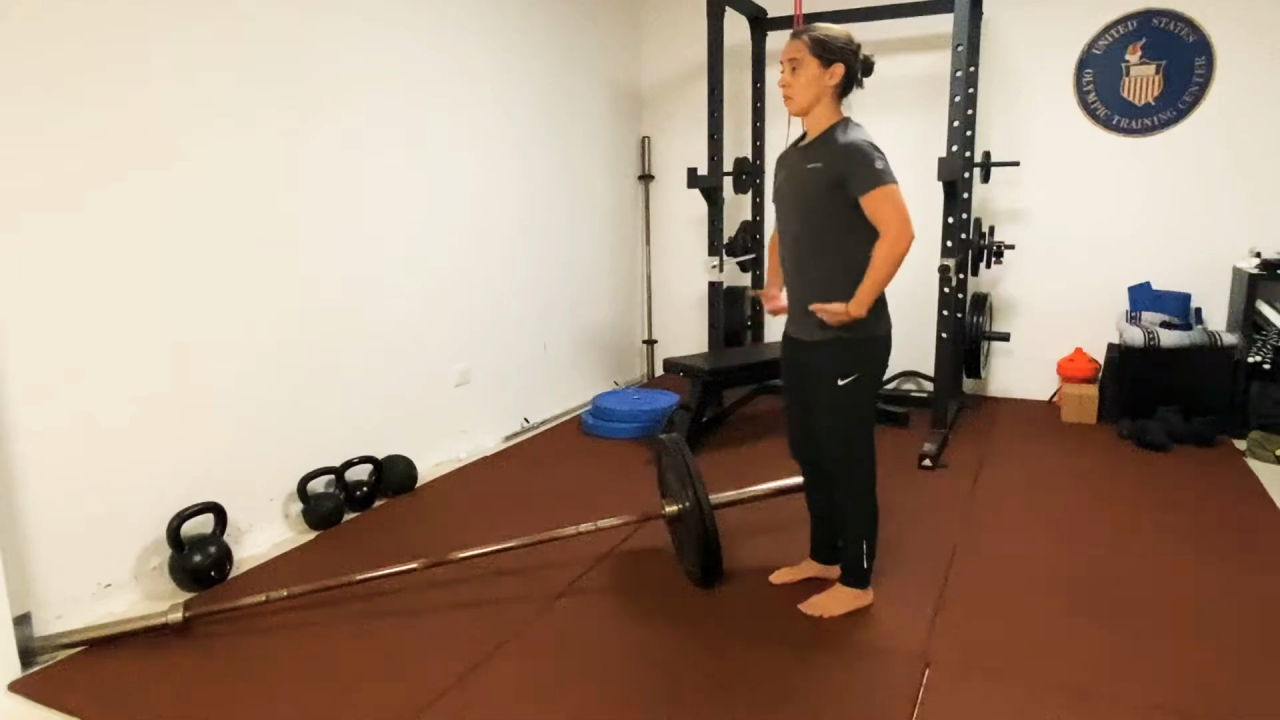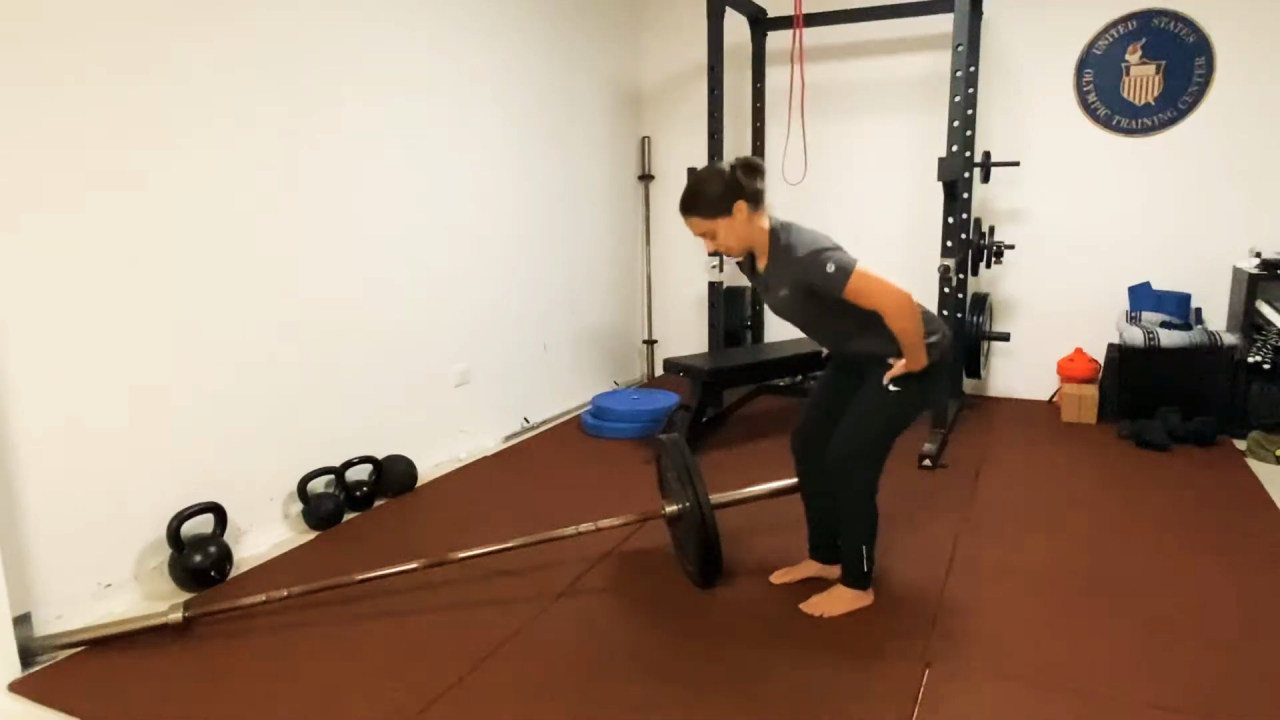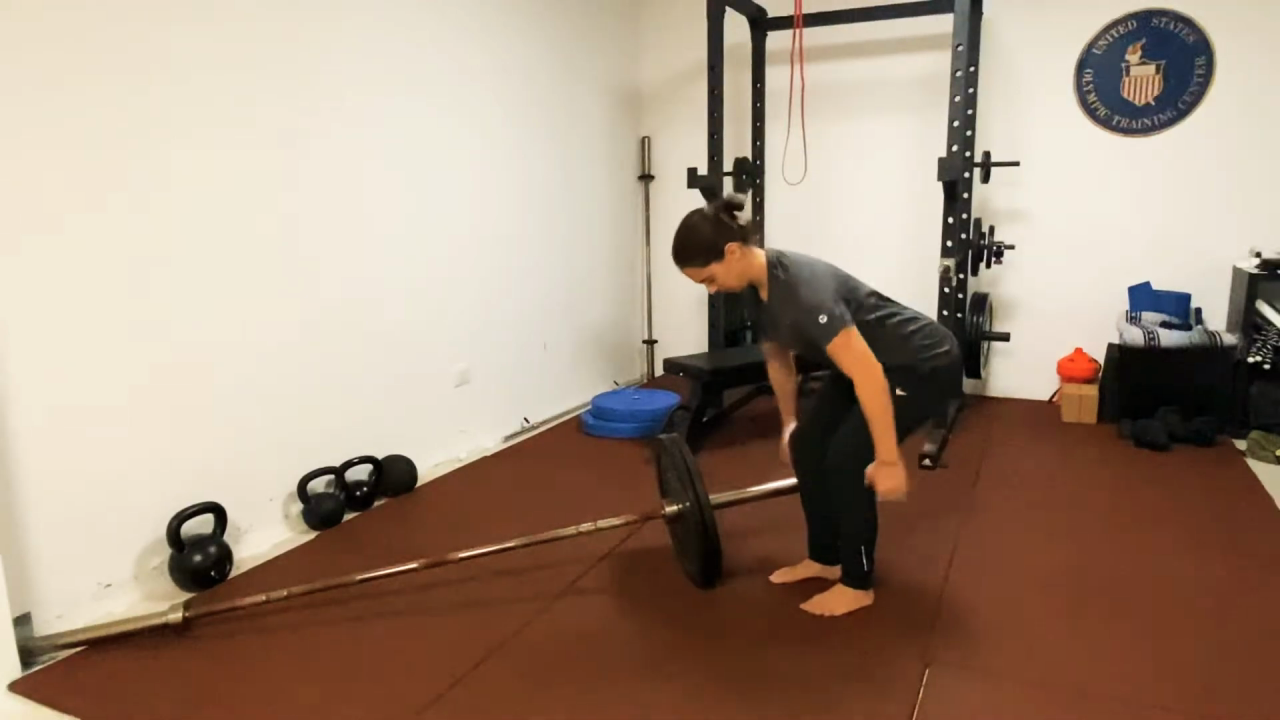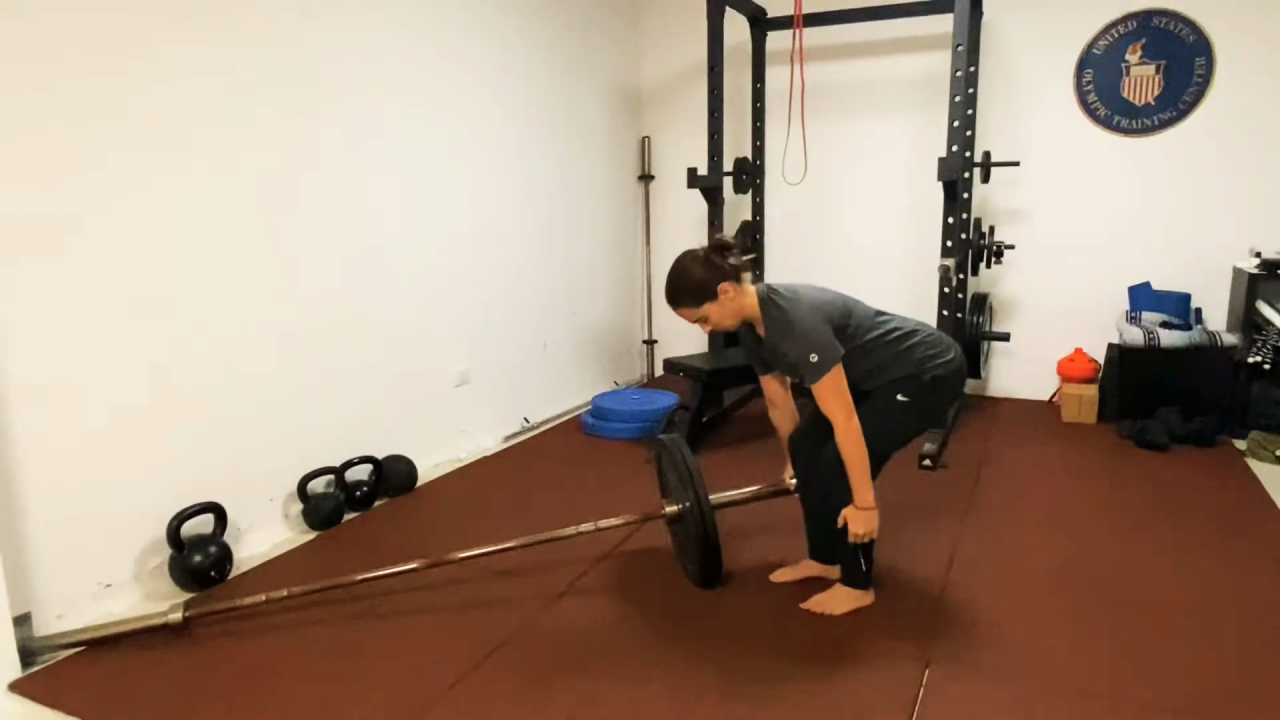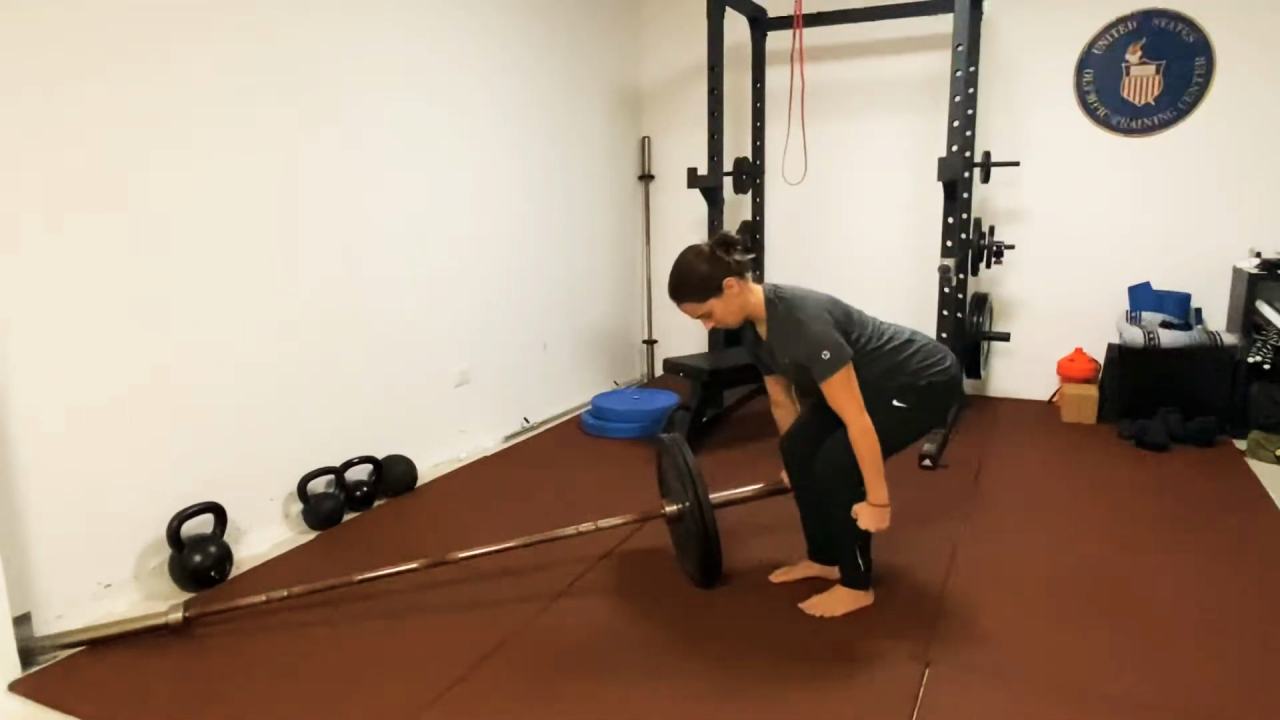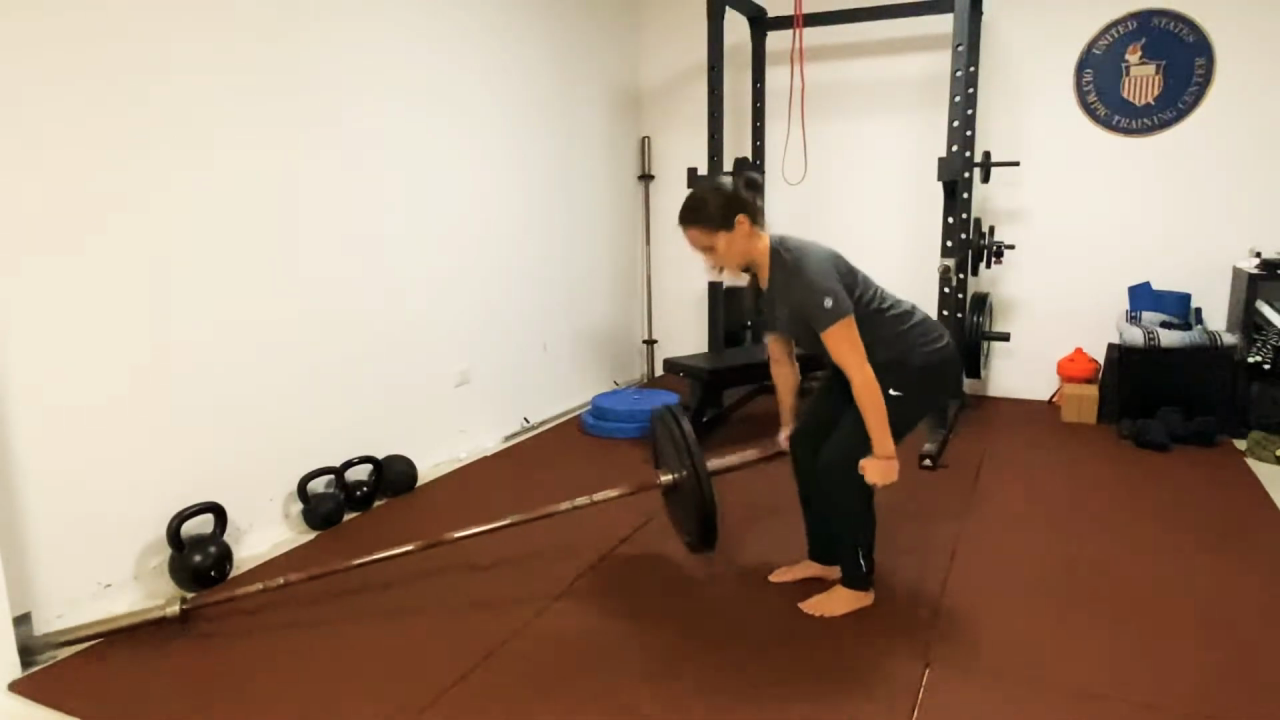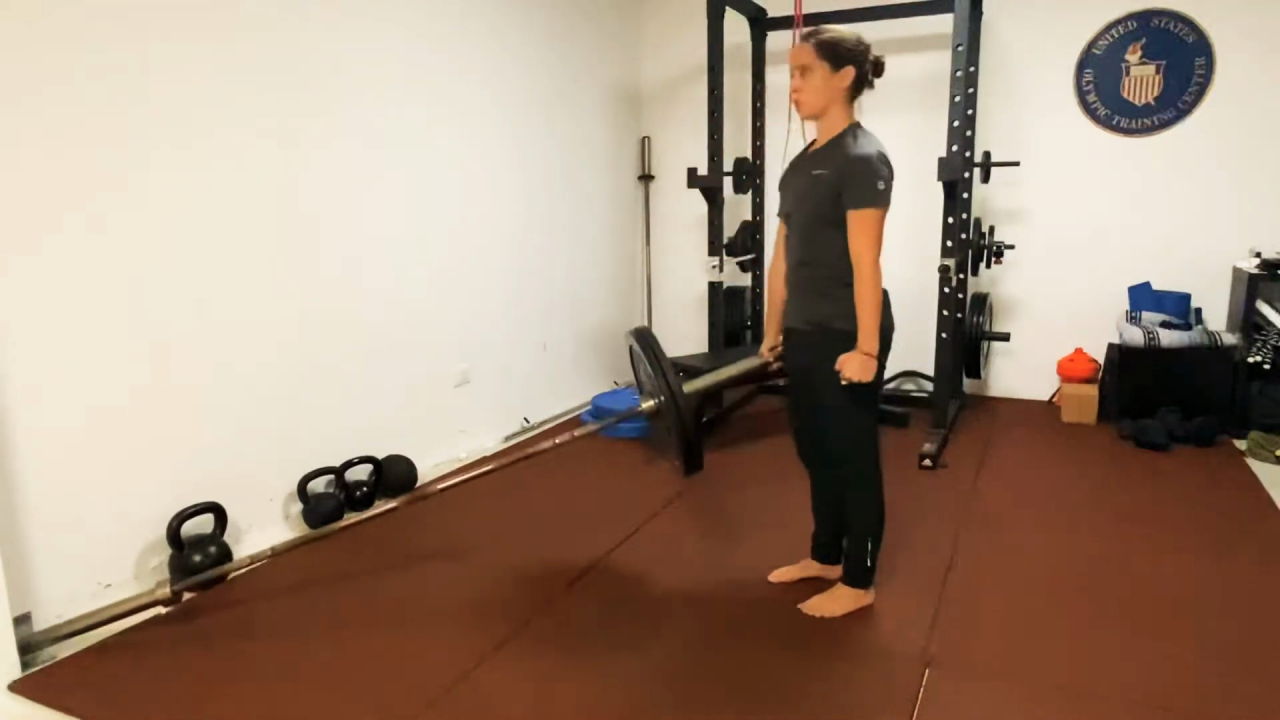
dt=0.7s
person 1, frame 1
left shoulder: (853, 149)
right shoulder: (791, 156)
left elbow: (898, 234)
left wrist: (856, 306)
right wrist: (773, 287)
left hip: (850, 340)
right hip: (803, 335)
left knee: (846, 457)
right knee: (810, 453)
left ankle: (857, 582)
right ankle: (824, 557)
person 1, frame 2
left shoulder: (801, 256)
right shoulder: (755, 259)
left elbow: (897, 301)
left wrist: (916, 360)
left hip: (906, 355)
right hip: (856, 353)
left knee: (848, 457)
right knee: (809, 443)
left ankle: (857, 584)
right ankle: (825, 558)
person 1, frame 3
left shoulder: (801, 287)
right shoulder: (758, 287)
left elbow: (868, 374)
right elbow: (777, 356)
left wrist: (888, 460)
right wrist: (788, 423)
left hip: (925, 362)
right hip: (871, 359)
left knee: (847, 459)
right knee: (807, 446)
left ankle: (858, 585)
right ankle: (824, 559)
person 1, frame 4
left shoulder: (796, 320)
right shoulder: (752, 324)
left elbow: (844, 421)
right elbow: (777, 400)
left wrist: (864, 504)
right wrist: (792, 462)
left hip: (930, 371)
right hip: (877, 373)
left knee: (838, 463)
right knee: (806, 447)
left ankle: (857, 585)
right ankle: (824, 558)
person 1, frame 5
left shoulder: (802, 321)
right shoulder: (755, 327)
left elbow: (856, 419)
right elbow: (782, 400)
left wrist: (878, 501)
right wrist: (793, 459)
left hip: (926, 381)
right hip: (875, 380)
left knee: (835, 465)
right knee: (798, 450)
left ankle: (856, 586)
right ankle: (823, 559)
person 1, frame 6
left shoulder: (805, 273)
right shoulder: (762, 281)
left elbow: (858, 371)
right elbow: (782, 360)
left wrist: (884, 453)
right wrist: (788, 425)
left hip: (918, 361)
right hip: (873, 363)
left knee: (842, 462)
right knee: (808, 448)
left ankle: (857, 586)
right ankle: (824, 559)
person 1, frame 7
left shoulder: (862, 158)
right shoulder: (803, 161)
left elbow: (866, 264)
left wrist: (867, 349)
right wrist: (772, 333)
left hip: (846, 339)
right hip: (804, 334)
left knee: (852, 457)
right knee: (816, 453)
left ankle: (858, 583)
right ankle: (825, 557)
